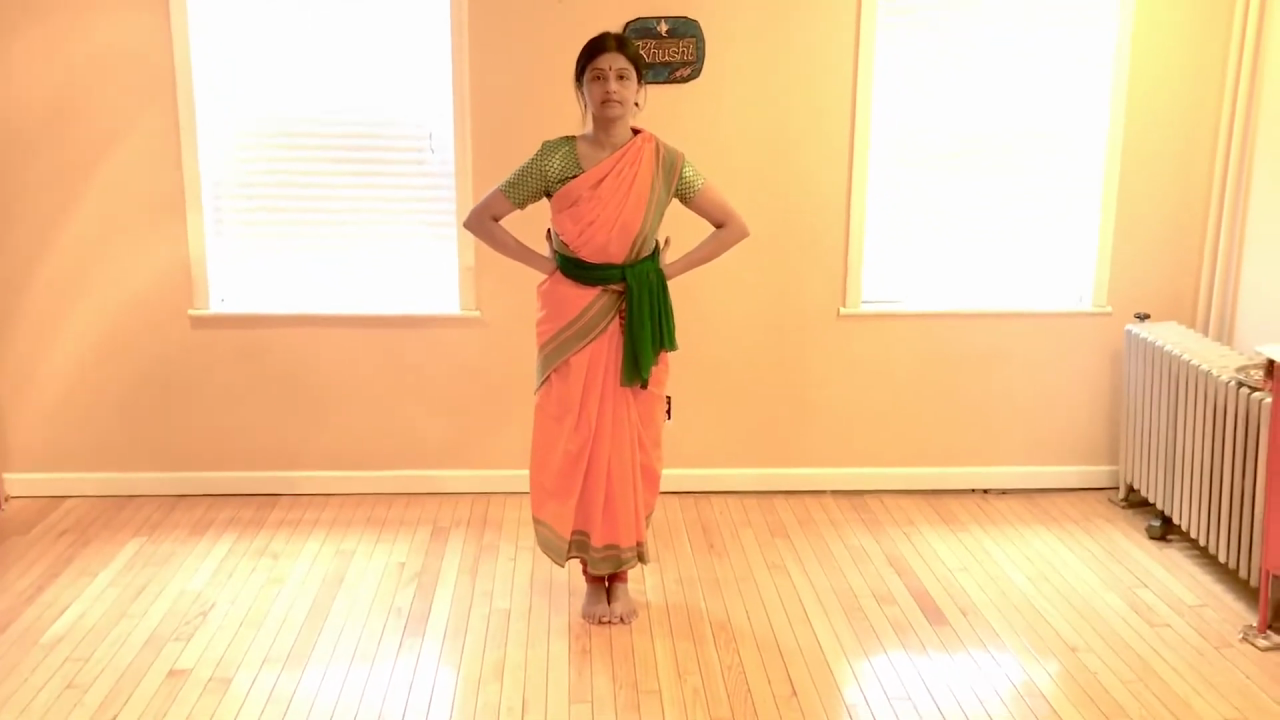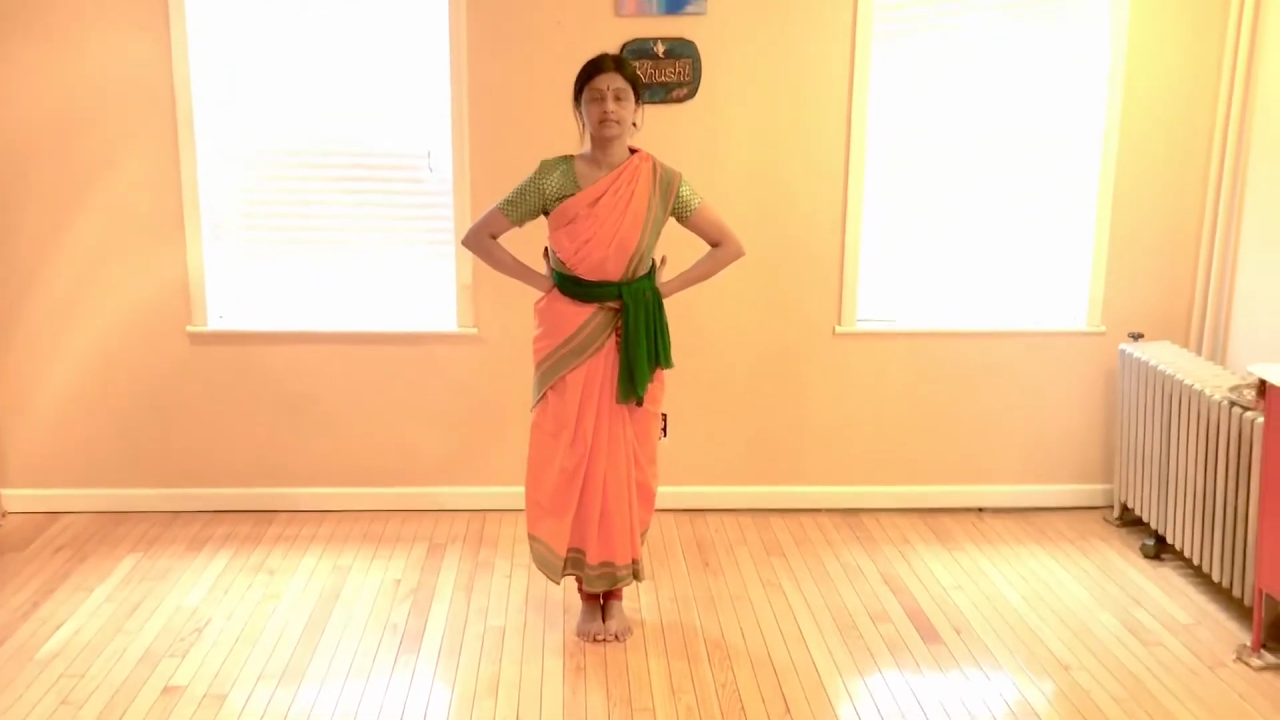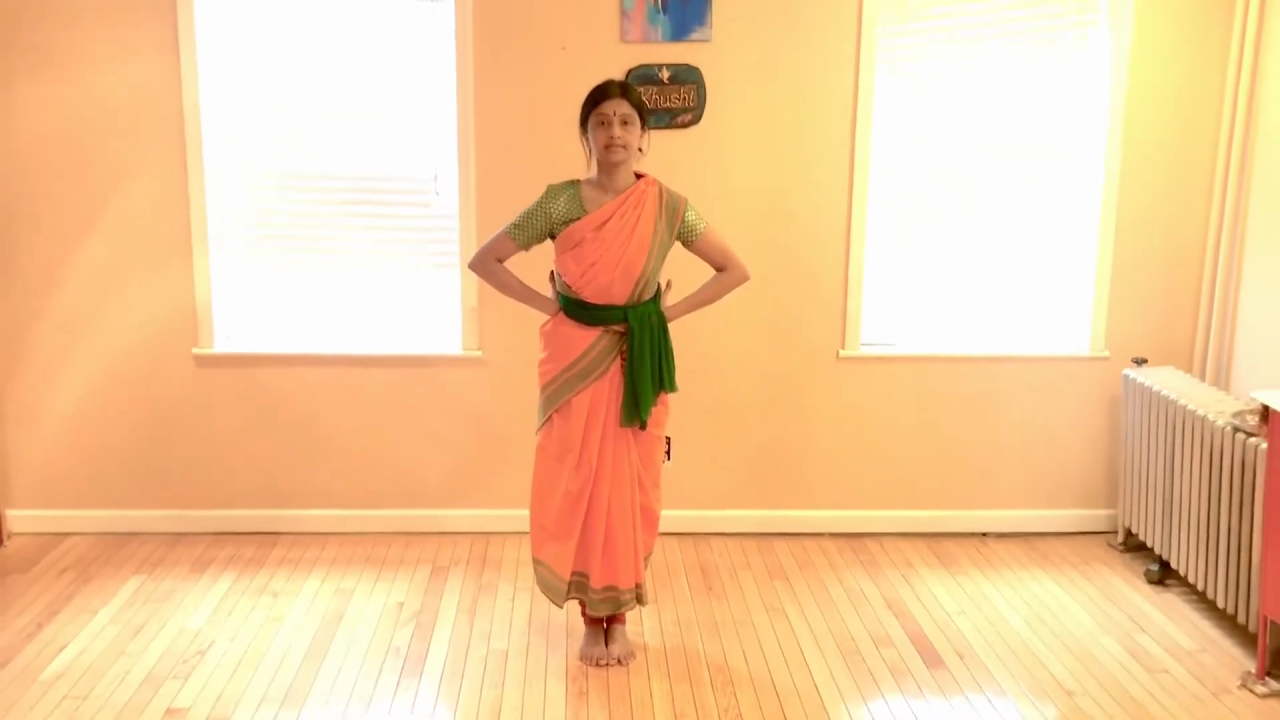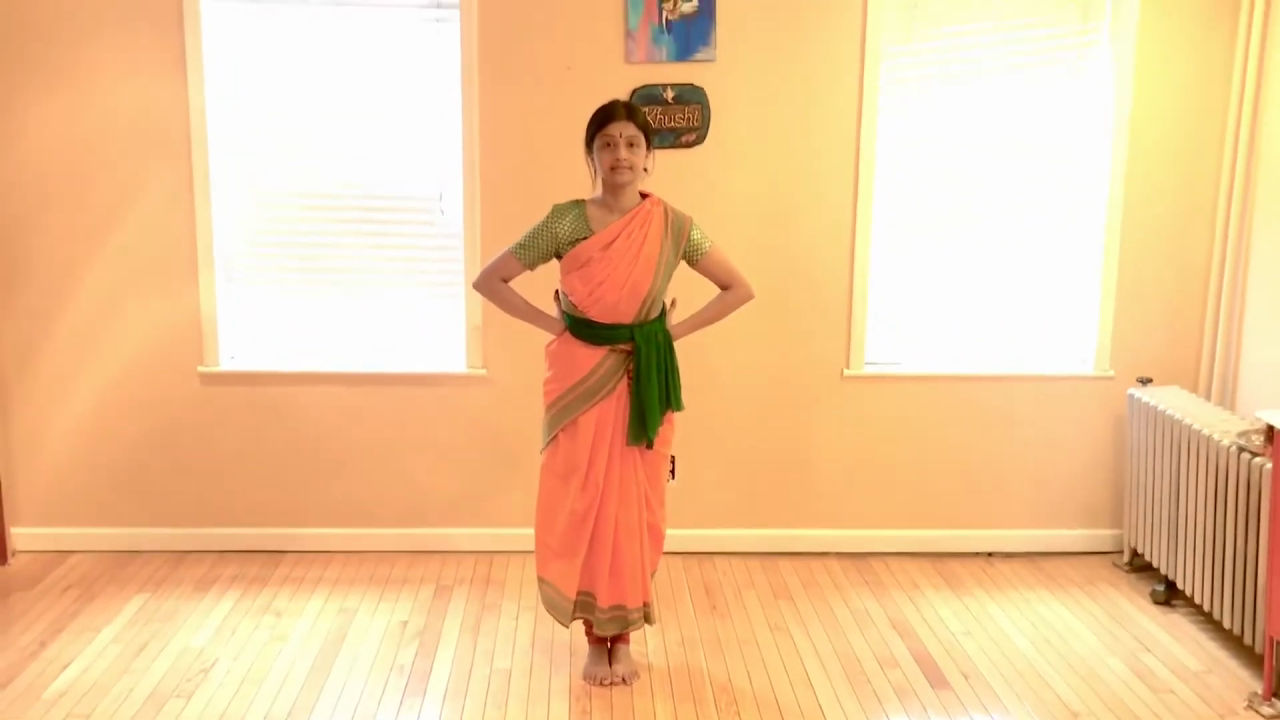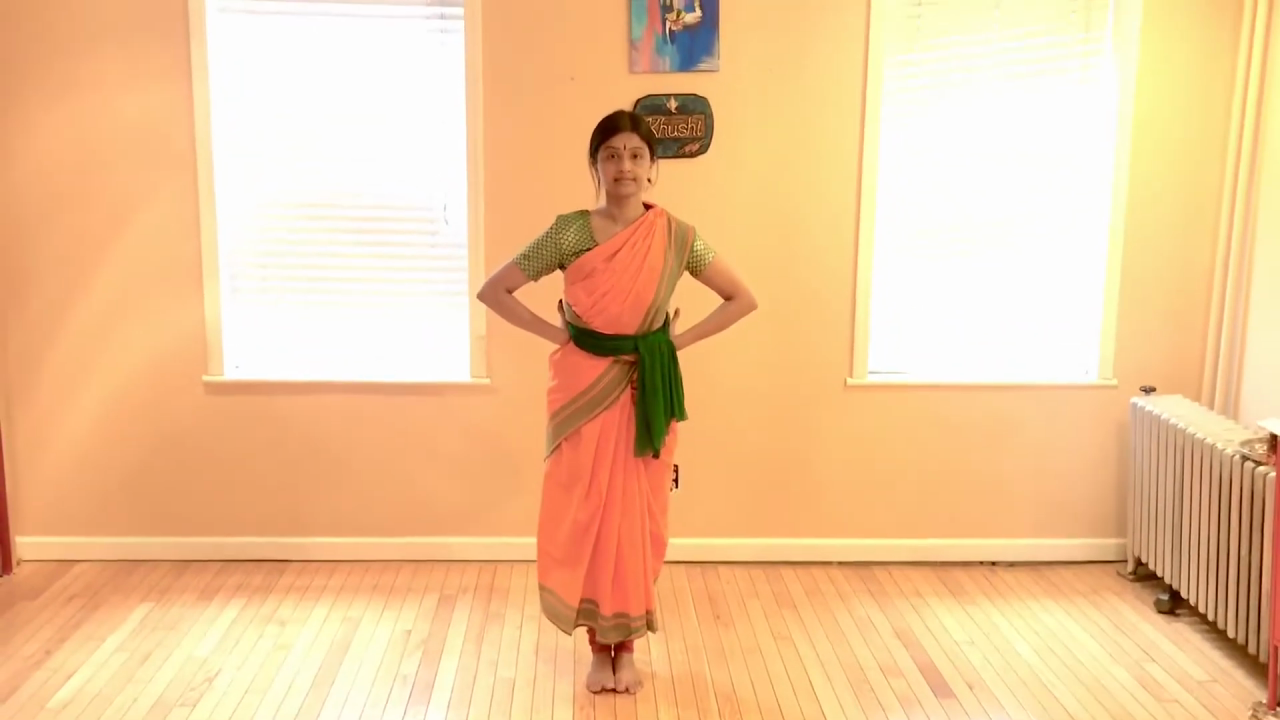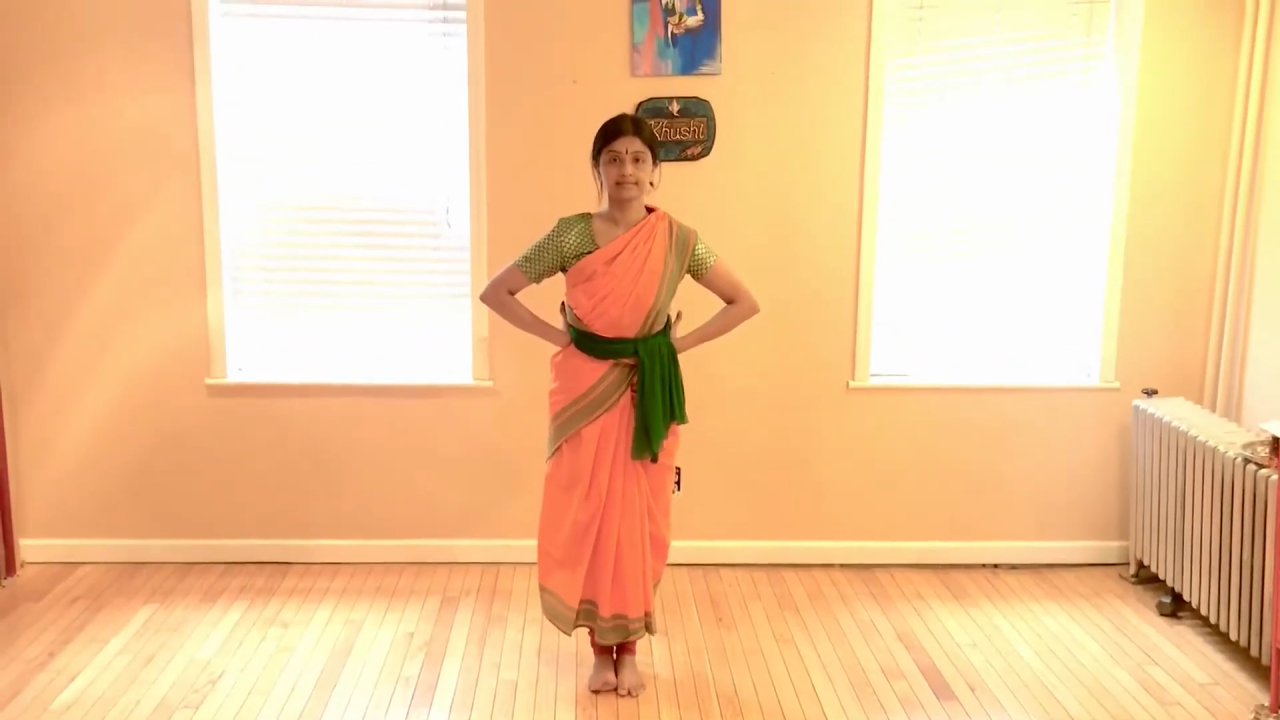
dt=0.3s
person 1, frame 1
left shoulder: (664, 162)
right shoulder: (554, 159)
left elbow: (734, 226)
right elbow: (479, 218)
left wrist: (670, 269)
right wrist: (543, 263)
left hip: (636, 319)
right hip: (573, 316)
left knee: (629, 445)
right knee: (577, 444)
left ankle: (621, 574)
right ankle: (593, 577)
person 1, frame 2
left shoulder: (661, 182)
right shoulder: (553, 177)
left elbow: (729, 246)
right elbow: (477, 237)
left wrist: (666, 287)
right wrist: (540, 280)
left hip: (632, 338)
right hip: (570, 335)
left knee: (625, 463)
right knee: (573, 461)
left ankle: (616, 593)
right ankle: (588, 595)
person 1, frame 3
left shoulder: (667, 206)
right shoulder: (559, 202)
left elbow: (734, 270)
right elbow: (484, 260)
left wrist: (671, 310)
right wrist: (546, 304)
left hip: (637, 361)
right hip: (575, 358)
left knee: (629, 486)
right knee: (577, 485)
left ankle: (619, 616)
right ankle: (591, 618)
person 1, frame 4
left shoulder: (673, 225)
right shoulder: (564, 221)
left elbow: (738, 288)
right elbow: (489, 279)
left wrist: (676, 329)
right wrist: (551, 322)
left hip: (643, 380)
right hip: (580, 378)
left knee: (634, 505)
right knee: (583, 504)
left ankle: (623, 636)
right ankle: (595, 638)
person 1, frame 5
left shoulder: (676, 236)
right shoulder: (569, 232)
left elbow: (742, 299)
right elbow: (493, 291)
left wrist: (680, 339)
right wrist: (555, 333)
left hip: (646, 390)
right hip: (584, 387)
left knee: (637, 514)
right knee: (586, 515)
left ankle: (627, 646)
right ankle: (599, 646)
person 1, frame 6
left shoulder: (678, 240)
right shoulder: (570, 235)
left elbow: (744, 303)
right elbow: (496, 291)
left wrist: (681, 342)
right wrist: (557, 335)
left hip: (648, 393)
right hip: (585, 390)
left knee: (638, 517)
right knee: (587, 515)
left ankle: (629, 647)
right ankle: (600, 647)
